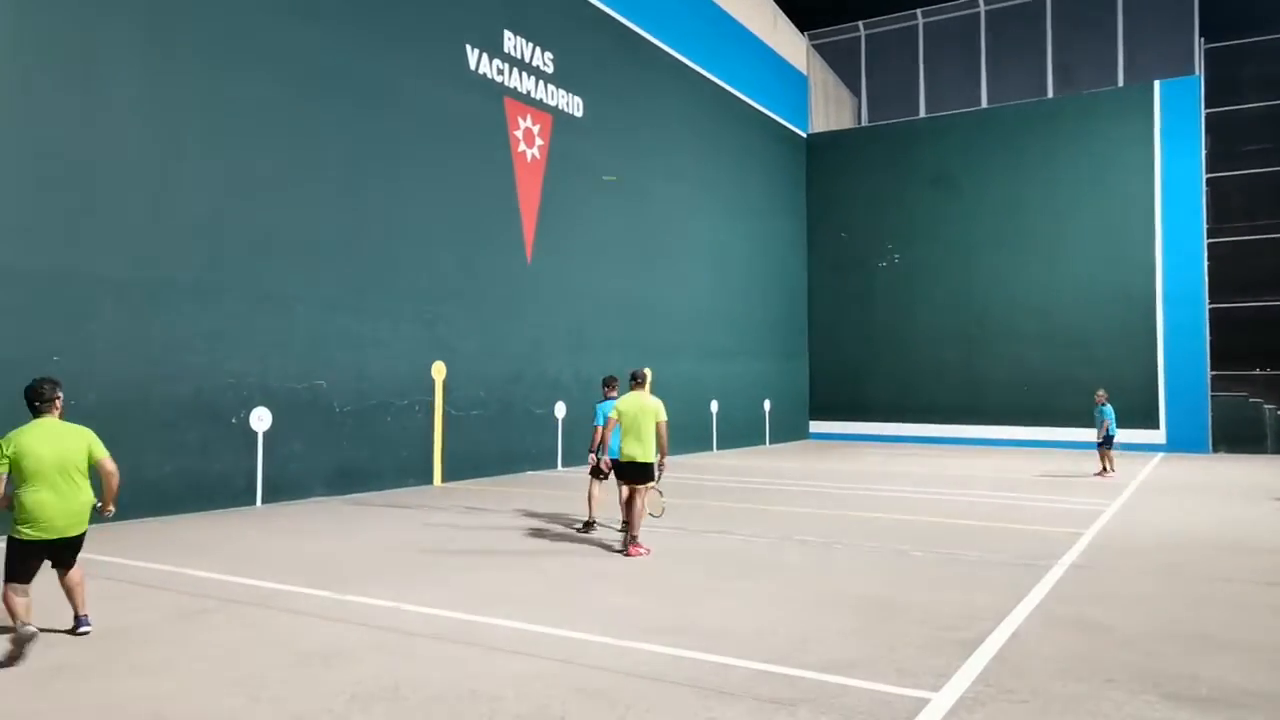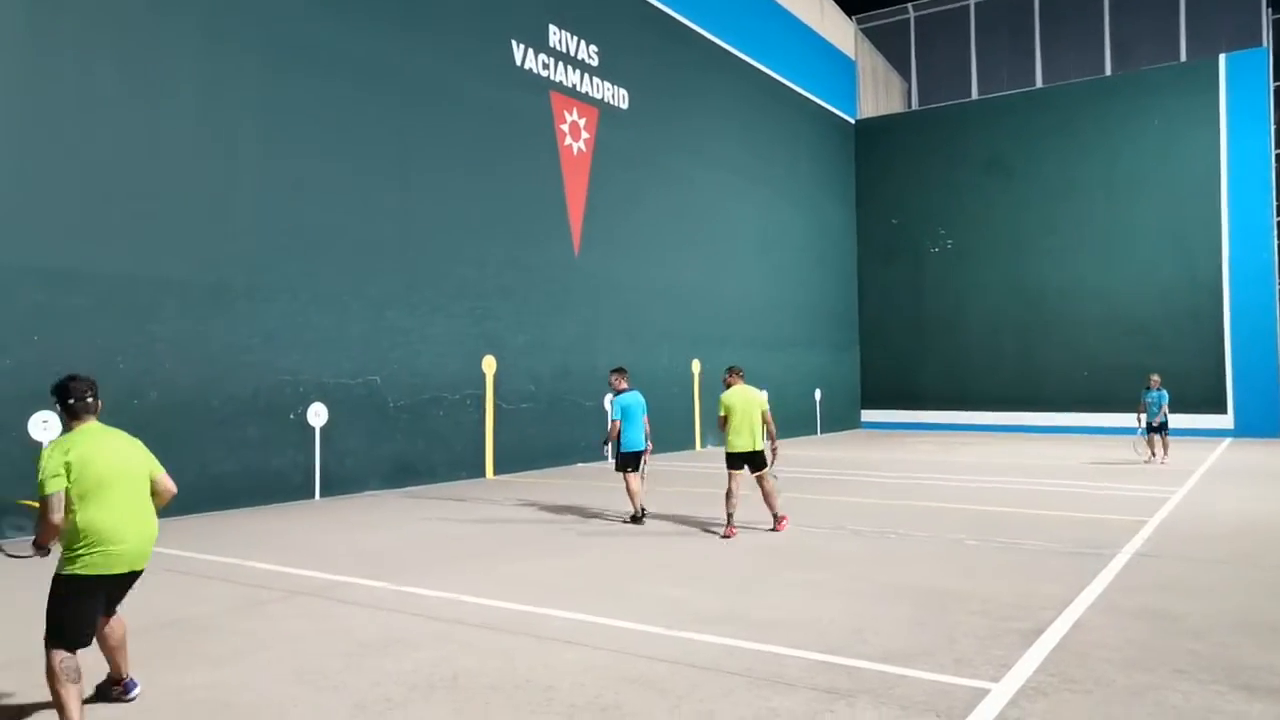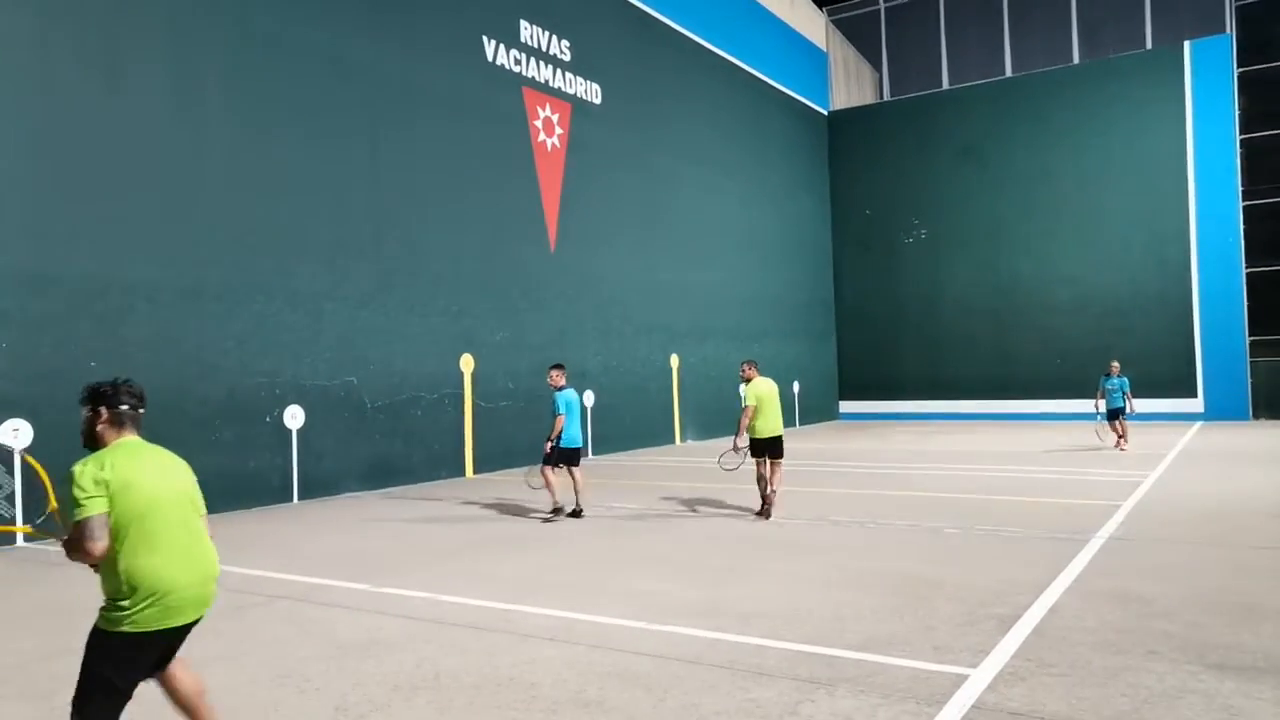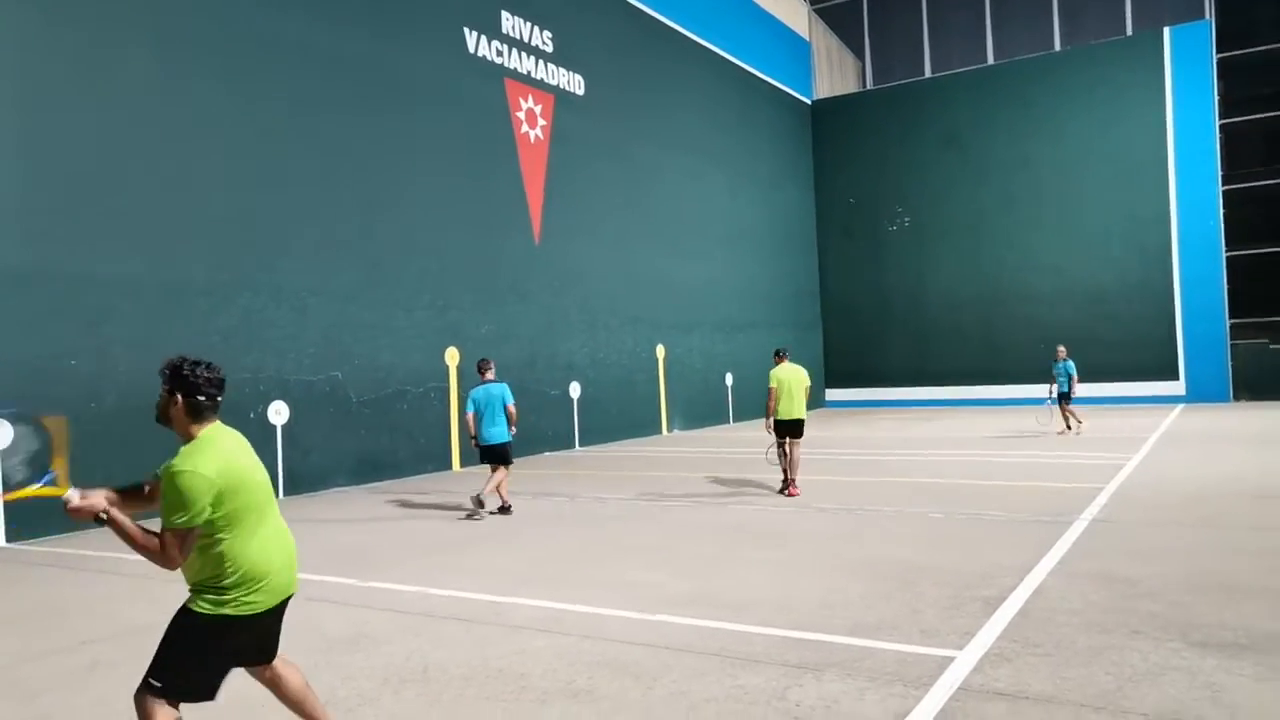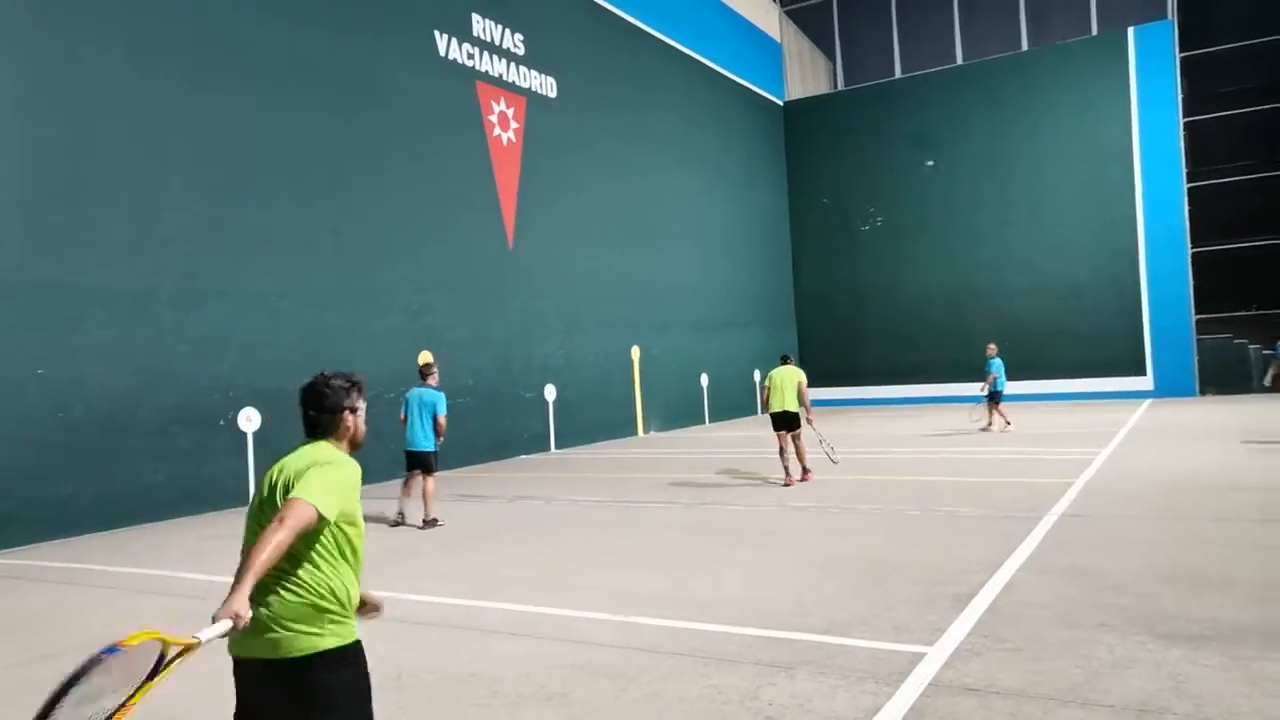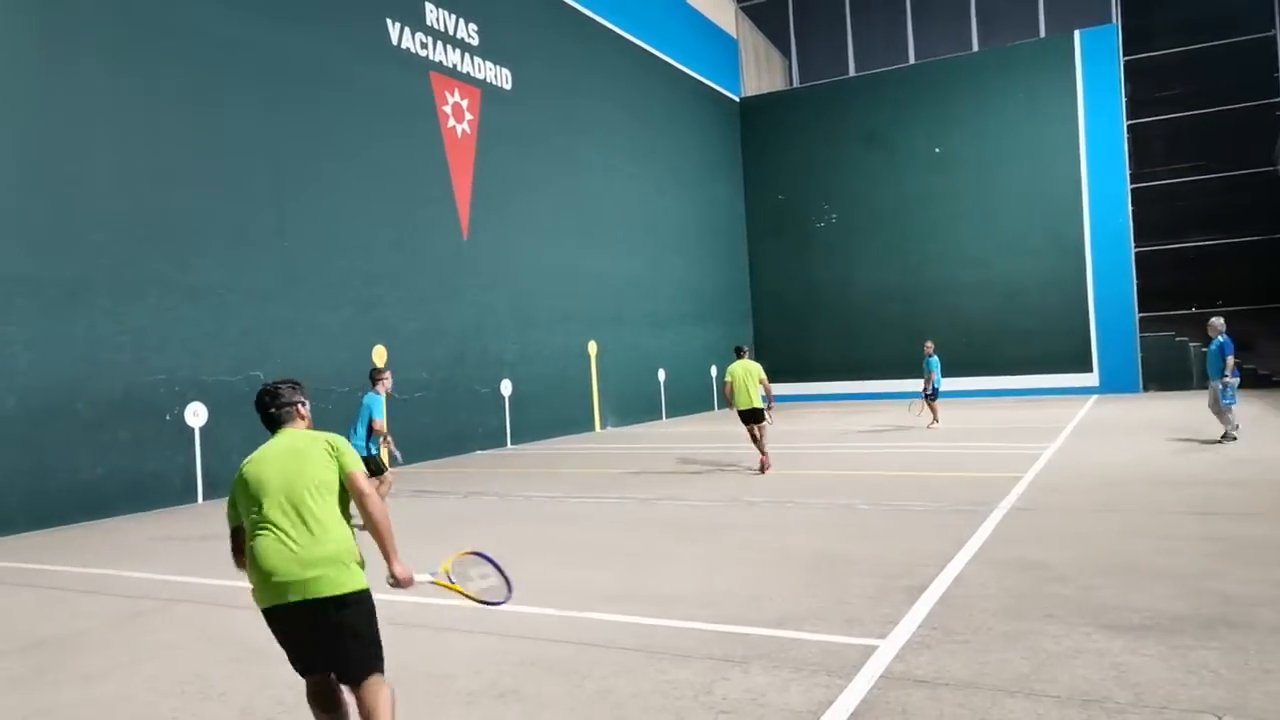
dt=0.7s
person 1, frame 1
right shoulder: (82, 434)
right elbow: (110, 470)
right wrist: (109, 502)
left hip: (31, 526)
right hip: (74, 520)
right knee: (68, 566)
left ankle: (23, 627)
right ankle: (82, 618)
person 1, frame 2
left shoulder: (57, 451)
right shoulder: (130, 442)
left elbow: (53, 519)
right elbow: (168, 490)
left wrist: (42, 542)
left hip: (90, 556)
right hip: (137, 551)
left knee: (60, 649)
right knee: (103, 611)
right ankle: (122, 682)
person 1, frame 3
left shoulder: (91, 469)
right shoulder: (175, 462)
left elbow: (94, 548)
right elbow: (203, 532)
left wrist: (72, 548)
left hip: (143, 607)
right hip: (197, 593)
right knee: (160, 661)
person 1, frame 4
left shoulder: (191, 468)
right shoulder: (224, 437)
left elbow: (170, 556)
right elbow: (158, 492)
left wrist: (107, 515)
right wrist: (108, 499)
left hip: (234, 596)
right hip: (273, 581)
right knee: (264, 662)
person 1, frame 5
left shoulder: (282, 469)
right shoulder: (338, 468)
right elbow: (284, 527)
left wrist: (350, 596)
right wrist: (241, 593)
left hip: (255, 640)
right hip: (317, 642)
person 1, frame 6
left shoulder: (246, 471)
right shoulder: (331, 443)
left elbow: (239, 556)
right elbow: (365, 495)
right wrist: (393, 558)
left hip: (278, 591)
right hip: (340, 579)
left knee: (321, 677)
right knee: (370, 680)
